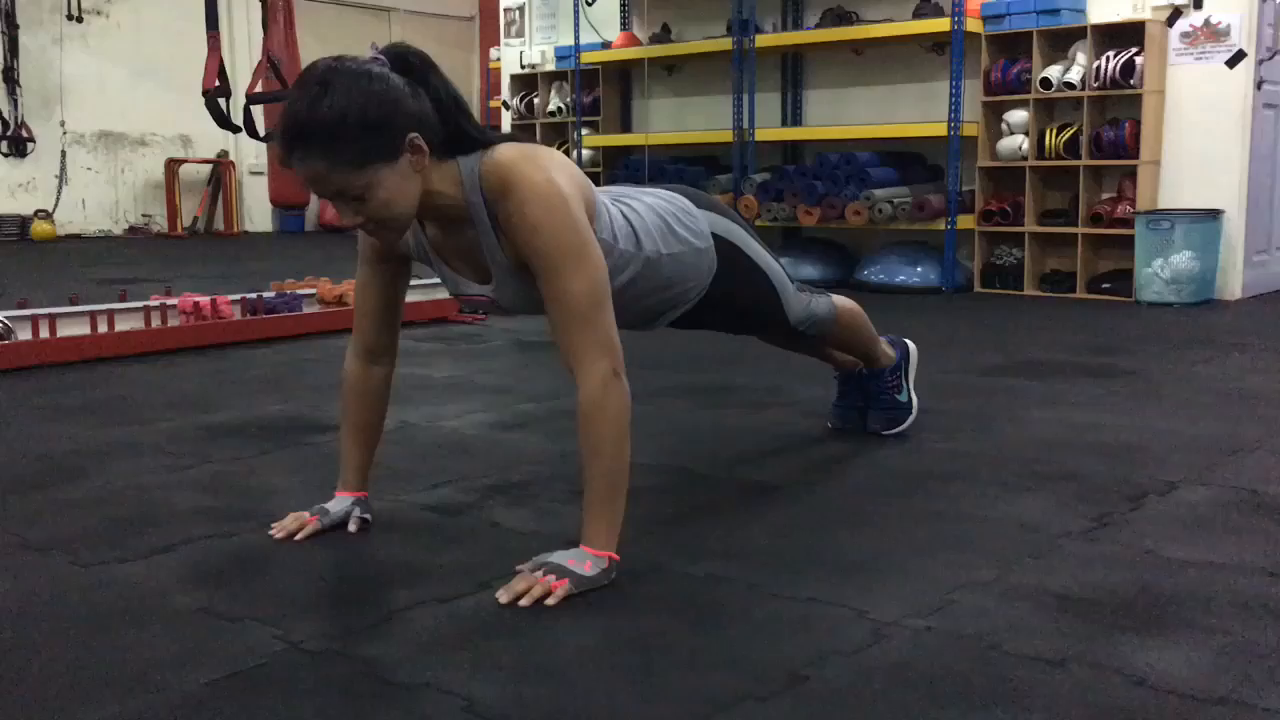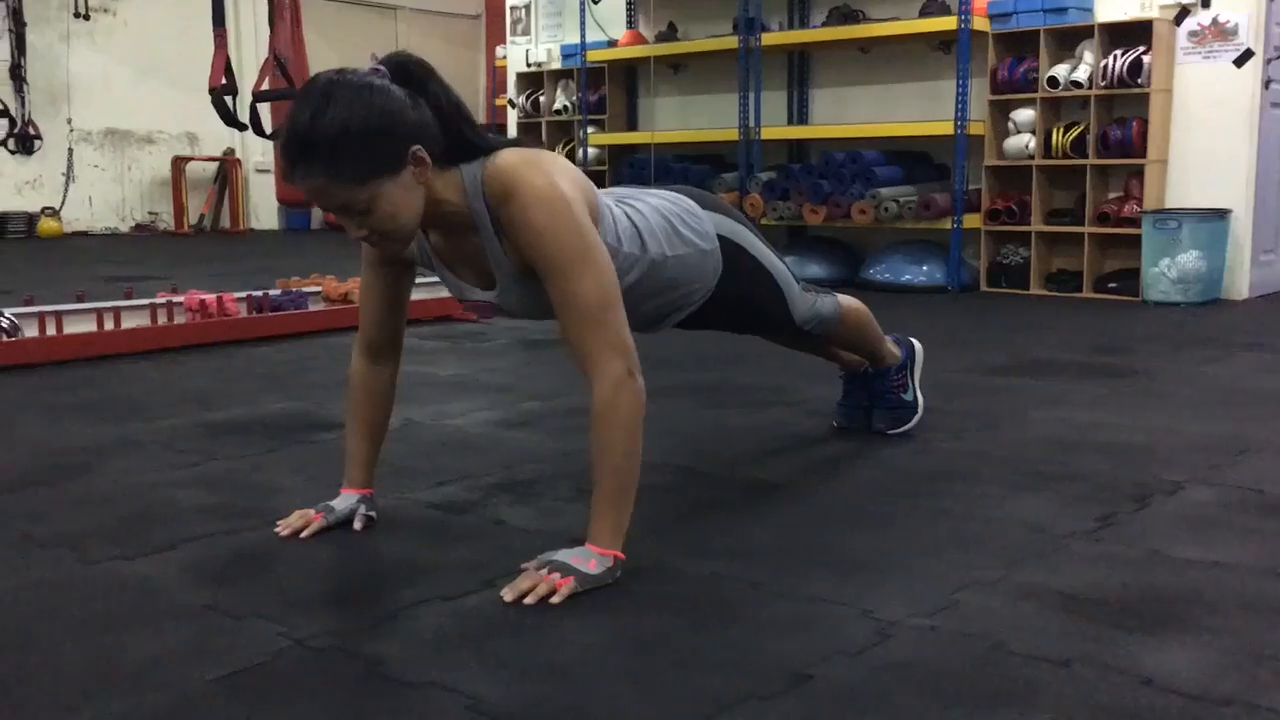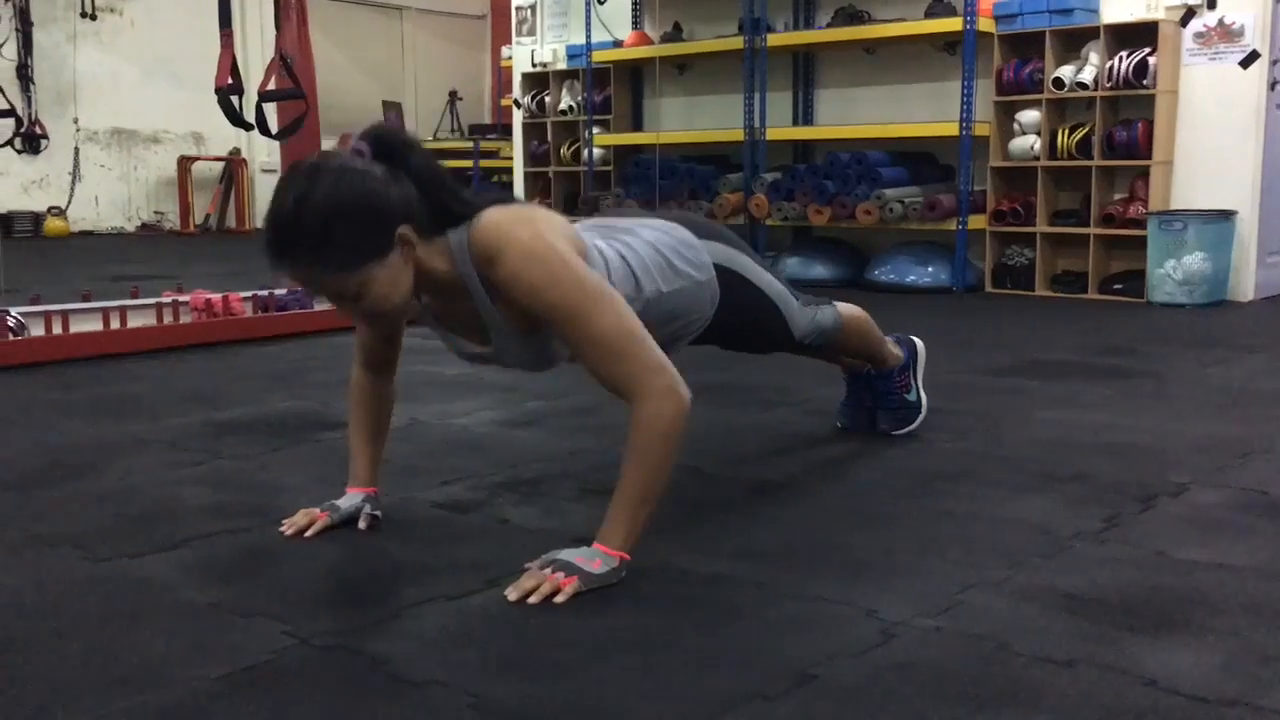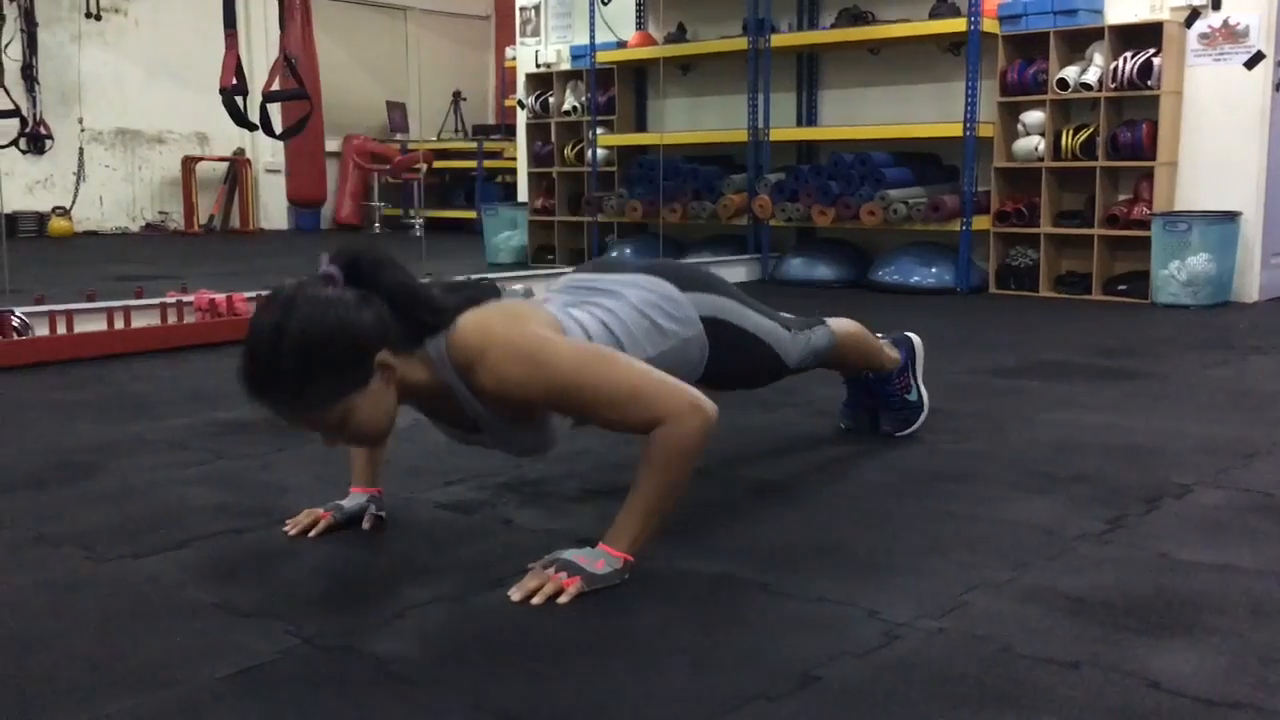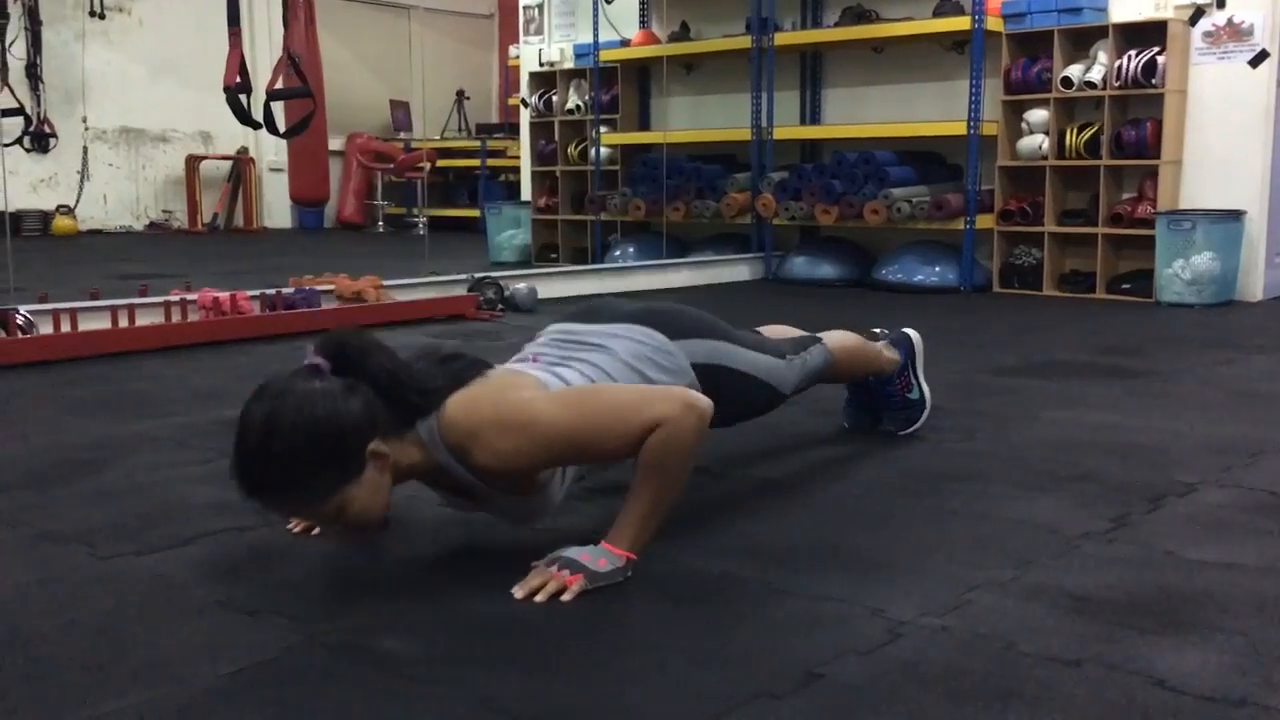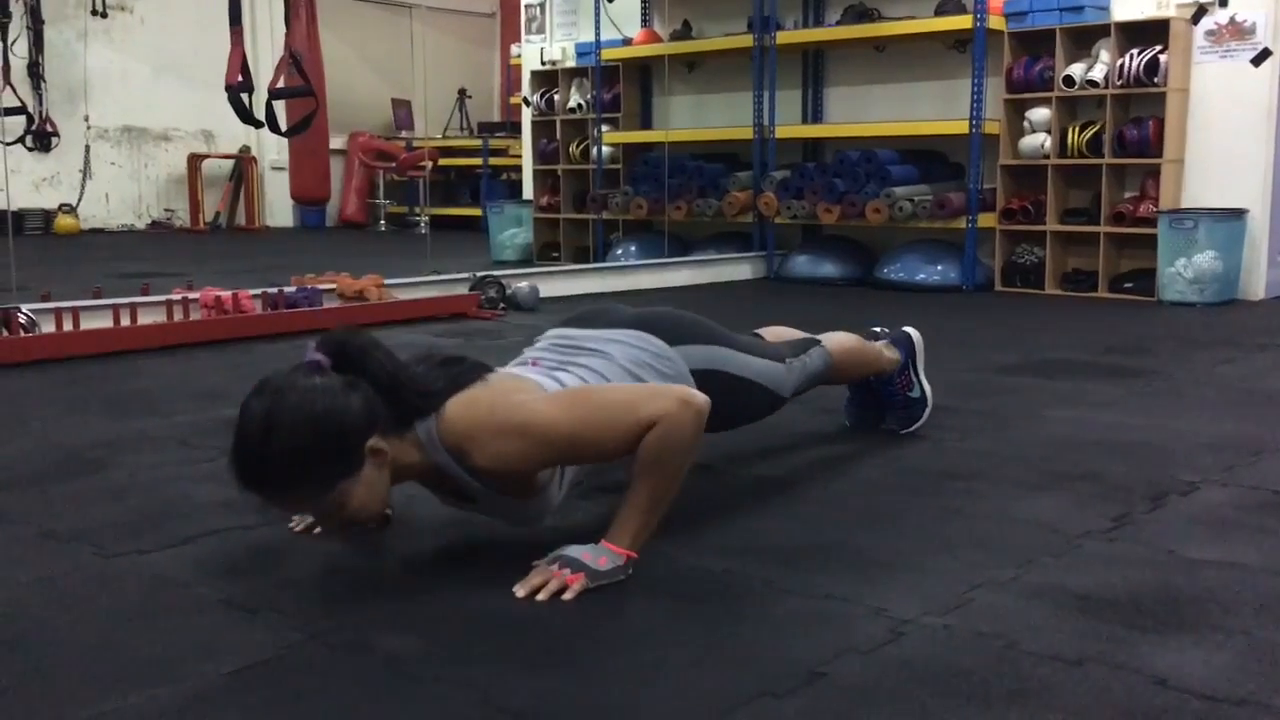
dt=0.2s
person 1, frame 1
left shoulder: (527, 188)
right shoulder: (391, 211)
left elbow: (600, 373)
right elbow: (369, 356)
left wrist: (596, 552)
right wrist: (349, 494)
left hip: (695, 247)
right hip: (638, 279)
left knee: (798, 317)
right knee: (779, 331)
left ankle: (887, 361)
right ankle: (853, 373)
person 1, frame 2
left shoulder: (531, 196)
right shoulder: (399, 206)
left elbow: (614, 374)
right elbow: (375, 356)
left wrist: (602, 549)
right wrist: (355, 489)
left hip: (699, 248)
right hip: (633, 259)
left knee: (803, 315)
right knee: (786, 332)
left ankle: (891, 361)
right ankle: (858, 374)
person 1, frame 3
left shoulder: (517, 257)
right shoulder: (393, 260)
left elbow: (662, 395)
right elbow: (374, 369)
left wrist: (609, 549)
right wrist: (361, 487)
left hip: (693, 271)
right hip: (614, 250)
left knee: (806, 327)
right knee: (796, 339)
left ankle: (892, 365)
right ankle: (866, 383)
person 1, frame 4
left shoulder: (498, 359)
right shoulder: (383, 342)
left elbow: (691, 414)
left wrist: (614, 551)
right wrist: (362, 489)
left hip: (676, 318)
right hip: (598, 299)
left knee: (796, 348)
right knee: (777, 339)
left ankle: (892, 358)
right ankle: (867, 387)
person 1, frame 5
left shoulder: (486, 434)
right shoulder: (378, 406)
left elbow: (689, 410)
left wrist: (616, 551)
right wrist: (352, 501)
left hip: (671, 361)
right hip: (587, 341)
left knee: (792, 366)
right knee: (763, 348)
left ankle: (891, 355)
right ankle: (874, 359)
person 1, frame 6
left shoulder: (486, 433)
right shoulder: (379, 409)
left elbow: (685, 409)
left wrist: (614, 548)
right wrist: (360, 503)
left hip: (670, 365)
right hip: (588, 348)
left knee: (793, 372)
right knee: (761, 350)
left ankle: (891, 357)
right ankle: (868, 338)
